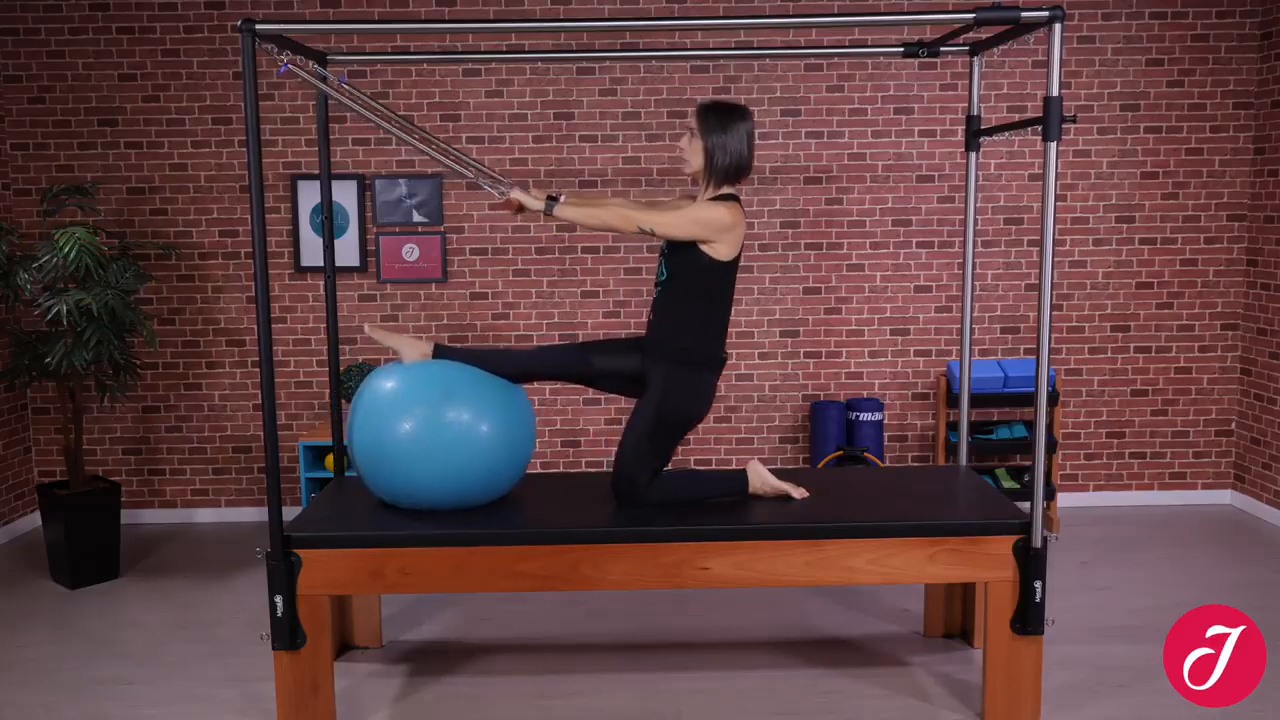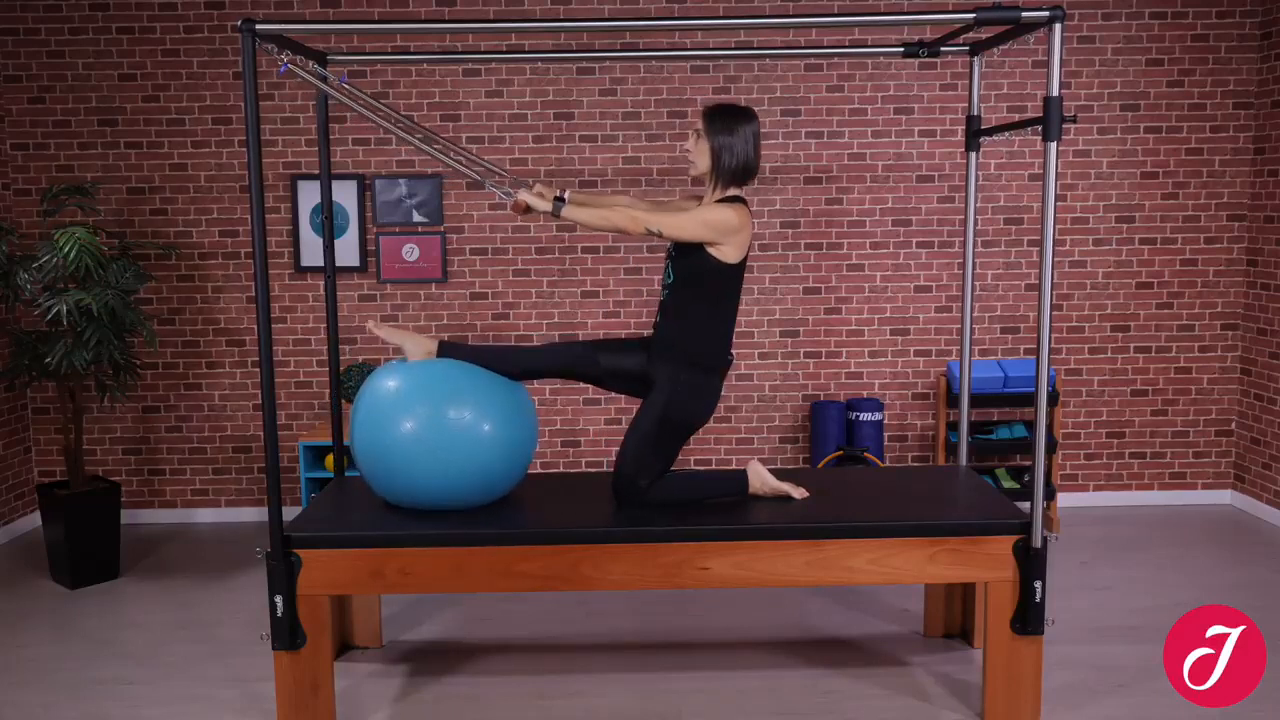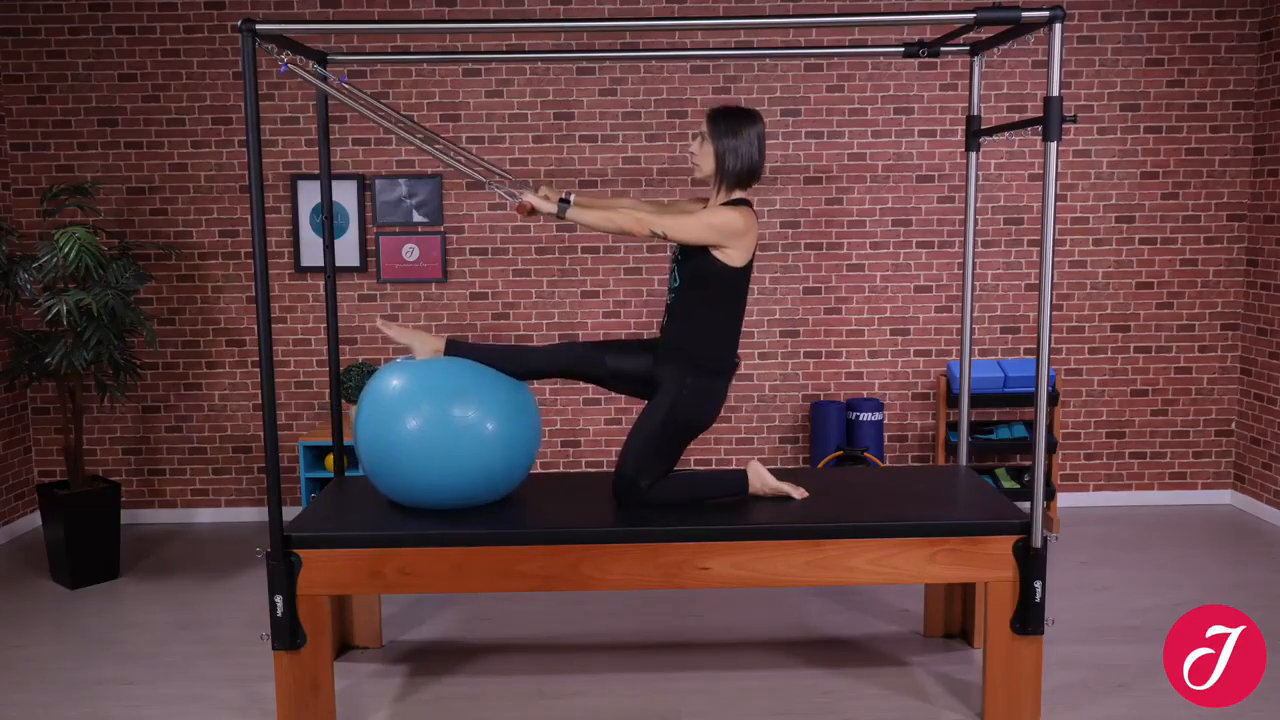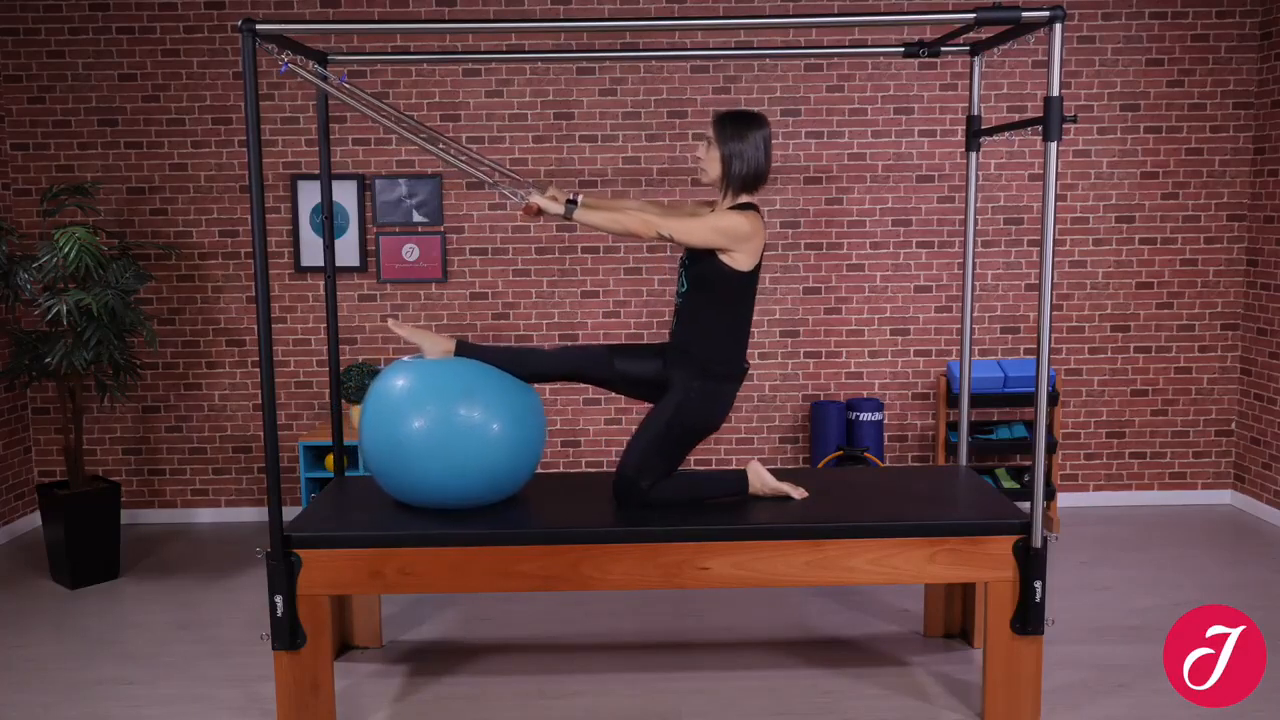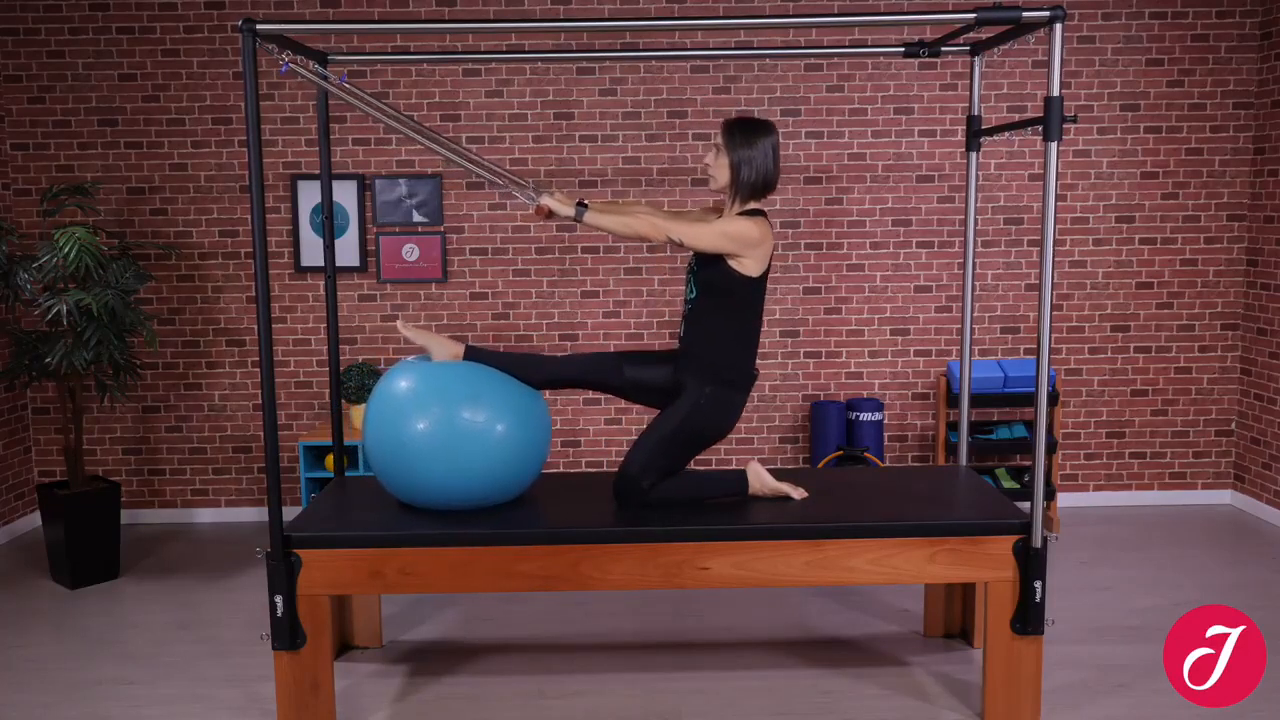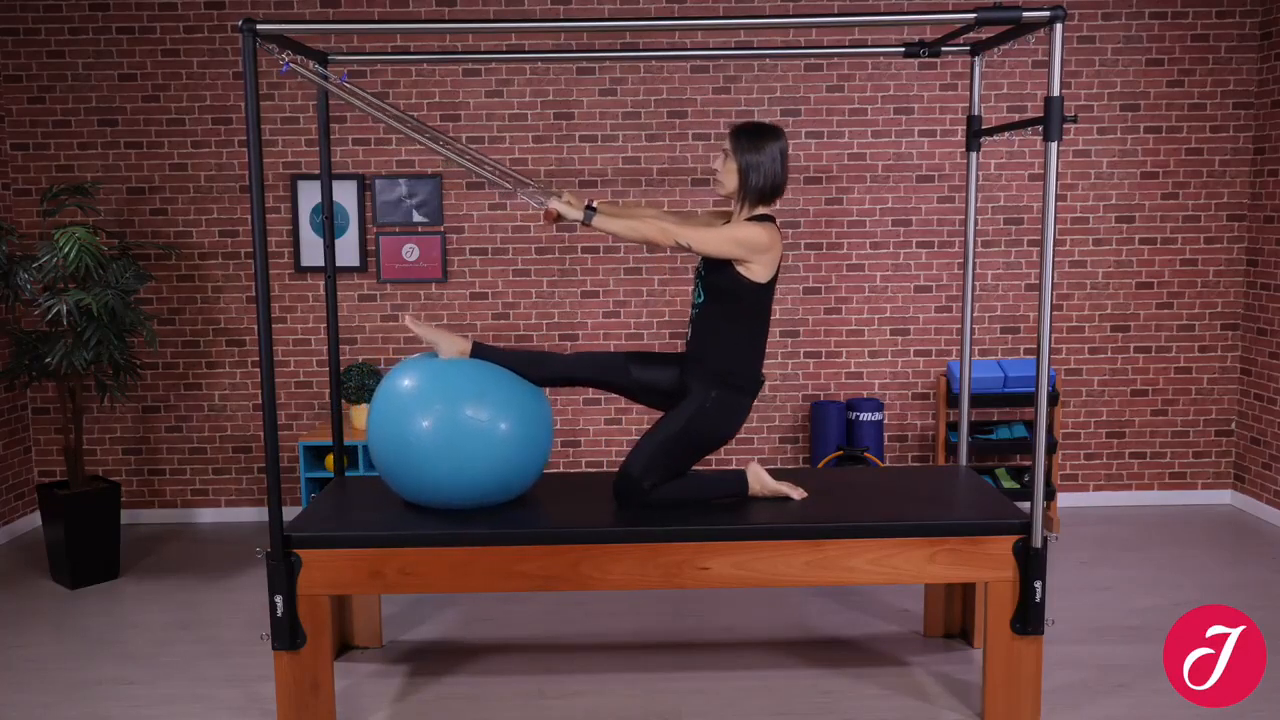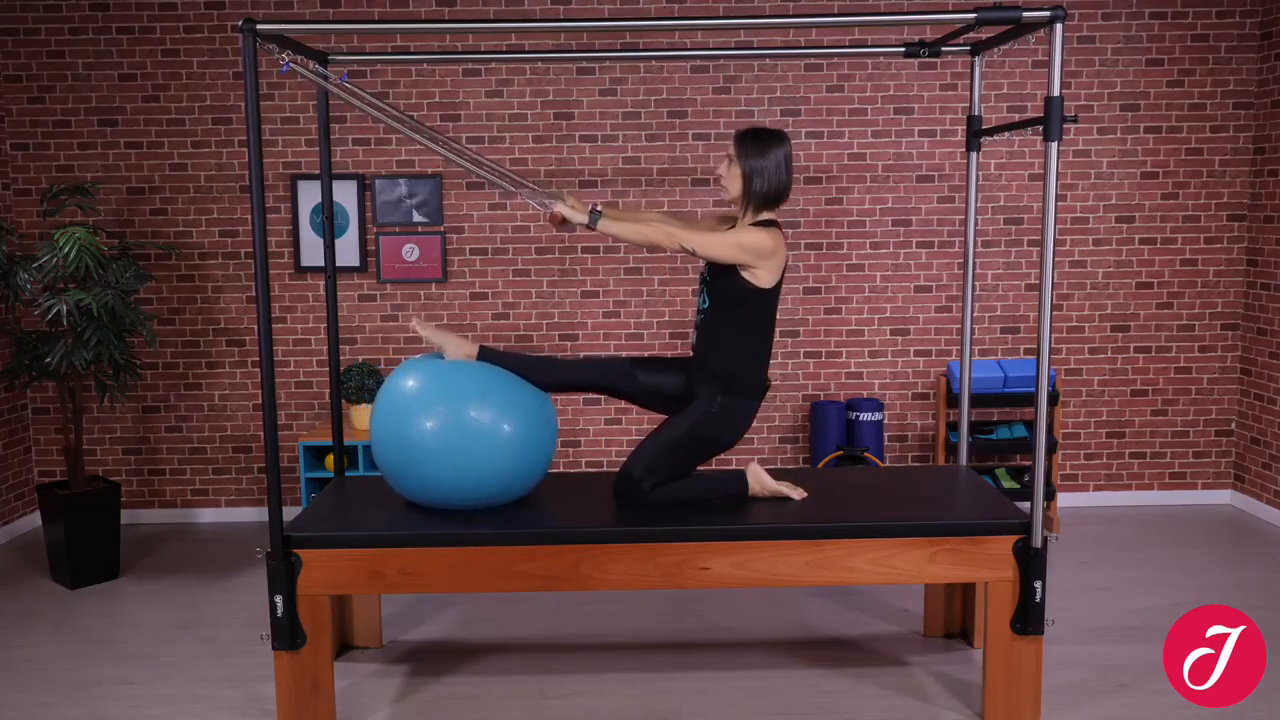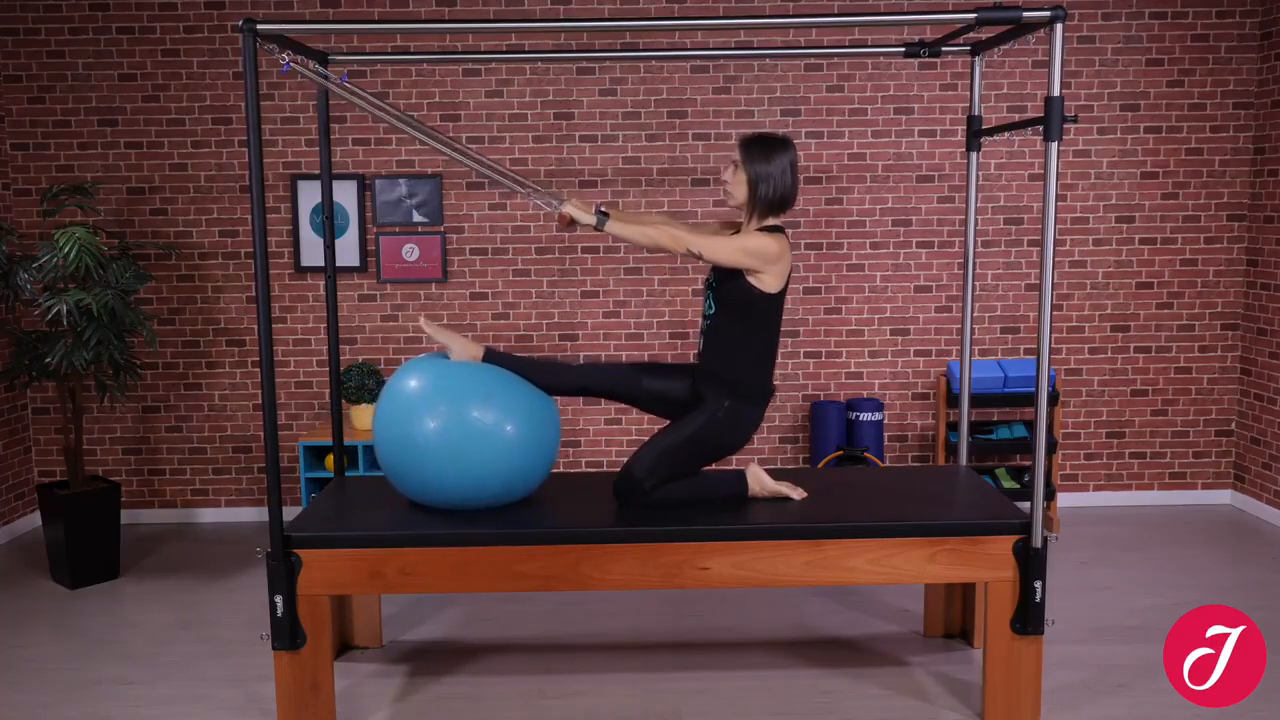
dt=0.3s
person 1, frame 1
left shoulder: (722, 215)
right shoulder: (700, 205)
left elbow: (626, 221)
right elbow: (629, 205)
left wrist: (546, 207)
right wrist: (557, 199)
left hip: (686, 372)
right hip: (658, 355)
left knee: (631, 488)
right knee: (553, 361)
left ankle: (748, 481)
right ankle: (430, 355)
person 1, frame 2
left shoulder: (729, 217)
right shoulder: (706, 207)
left elbow: (632, 223)
right elbow: (635, 205)
left wrist: (553, 209)
right wrist: (562, 197)
left hip: (692, 374)
right hip: (664, 355)
left knee: (632, 487)
right knee: (562, 359)
left ankle: (749, 481)
right ankle: (434, 351)
person 1, frame 3
left shoulder: (735, 220)
right shoulder: (711, 209)
left elbow: (637, 224)
right elbow: (639, 206)
left wrist: (557, 210)
right wrist: (567, 199)
left hip: (698, 377)
right hip: (670, 357)
left knee: (632, 489)
right knee: (566, 359)
left ankle: (749, 481)
right ankle: (442, 350)
person 1, frame 4
left shoulder: (742, 224)
right shoulder: (718, 212)
left elbow: (645, 227)
right elbow: (646, 208)
left wrist: (565, 211)
right wrist: (574, 200)
left hip: (707, 382)
right hip: (680, 362)
left knee: (632, 488)
right knee: (572, 362)
left ankle: (748, 481)
right ankle: (452, 349)
person 1, frame 5
left shoulder: (750, 230)
right shoulder: (725, 218)
left elbow: (654, 230)
right elbow: (655, 214)
left wrist: (575, 214)
right wrist: (580, 204)
left hip: (716, 389)
right hip: (688, 369)
left knee: (632, 489)
right knee: (577, 369)
left ankle: (748, 482)
right ankle: (460, 355)
person 1, frame 6
left shoulder: (759, 236)
right shoulder: (732, 222)
left elbow: (663, 235)
right elbow: (663, 219)
left wrist: (584, 217)
right wrist: (588, 208)
left hip: (723, 393)
right hip: (695, 372)
left knee: (632, 488)
right knee: (584, 367)
left ankle: (749, 482)
right ankle: (466, 351)
person 1, frame 7
left shoulder: (764, 241)
right shoulder: (736, 227)
left elbow: (668, 240)
right elbow: (666, 222)
left wrist: (589, 221)
right wrist: (593, 211)
left hip: (727, 398)
right hip: (700, 377)
left knee: (632, 489)
left ankle: (748, 483)
right ankle: (473, 355)
person 1, frame 8
left shoulder: (769, 247)
right shoulder: (742, 234)
left elbow: (673, 242)
right elbow: (671, 226)
left wrist: (597, 221)
right wrist: (598, 214)
left hip: (734, 404)
right hip: (706, 384)
left knee: (632, 489)
left ankle: (747, 484)
right ankle: (478, 356)
